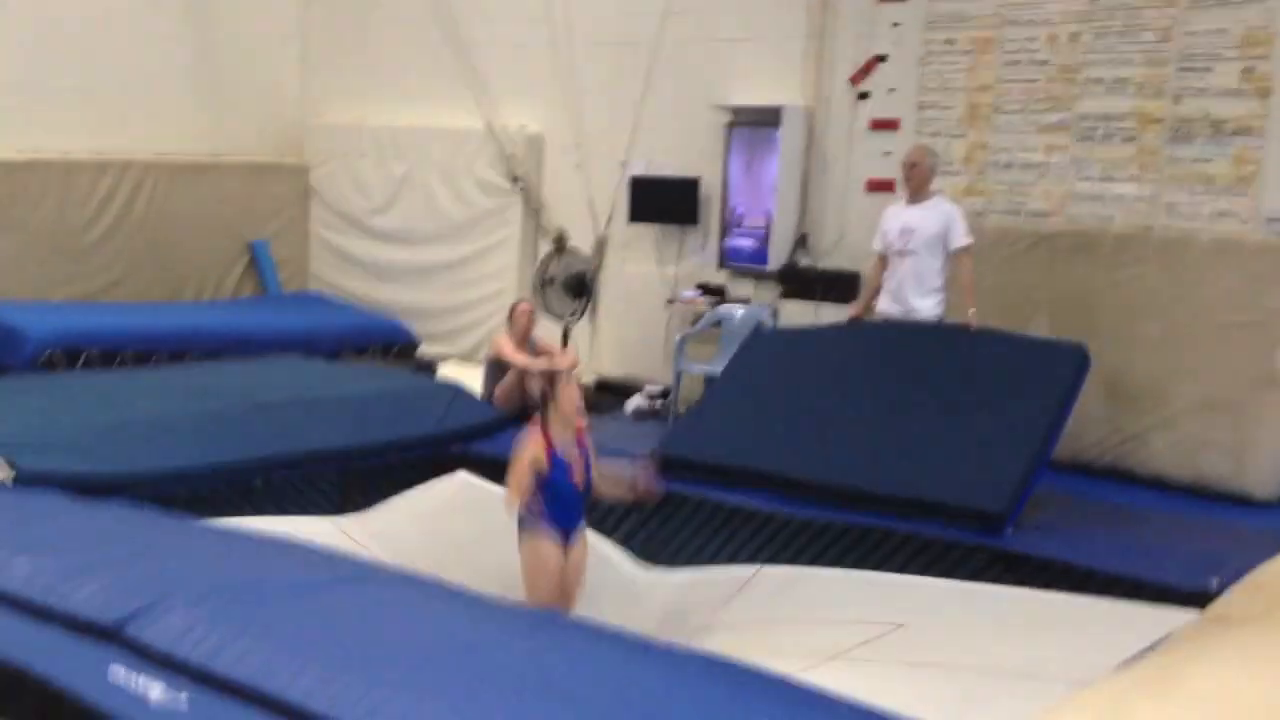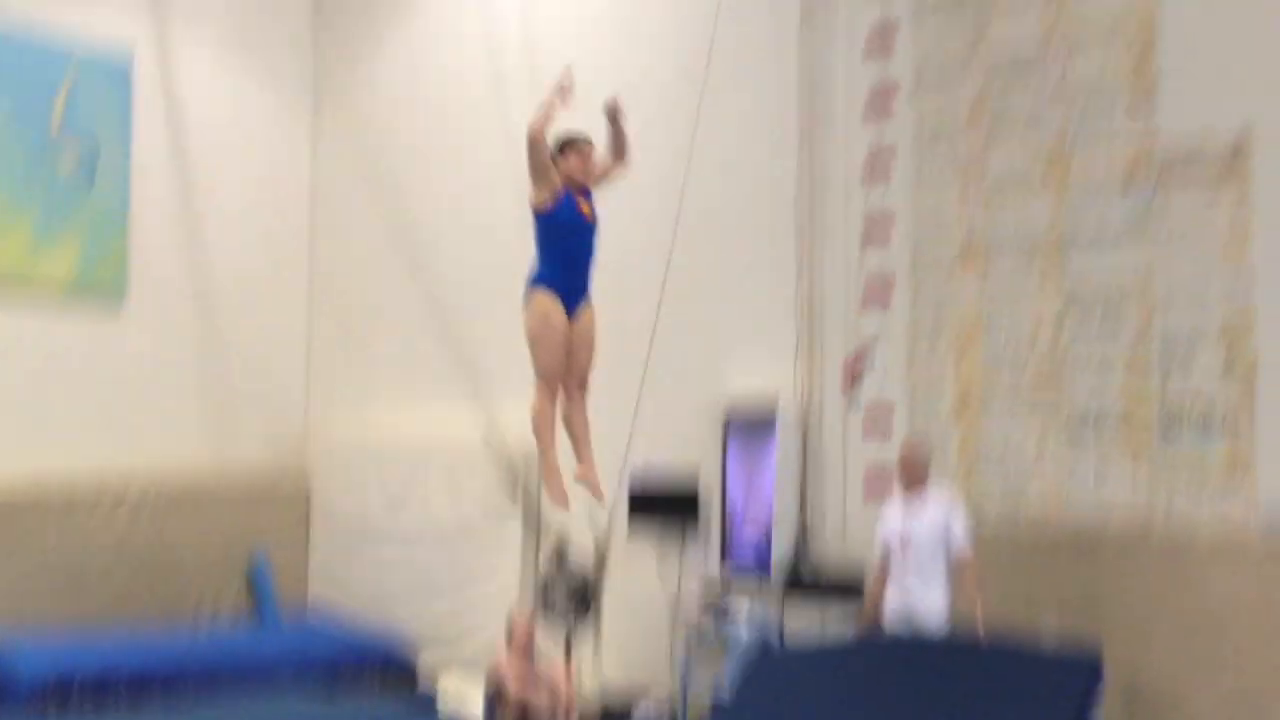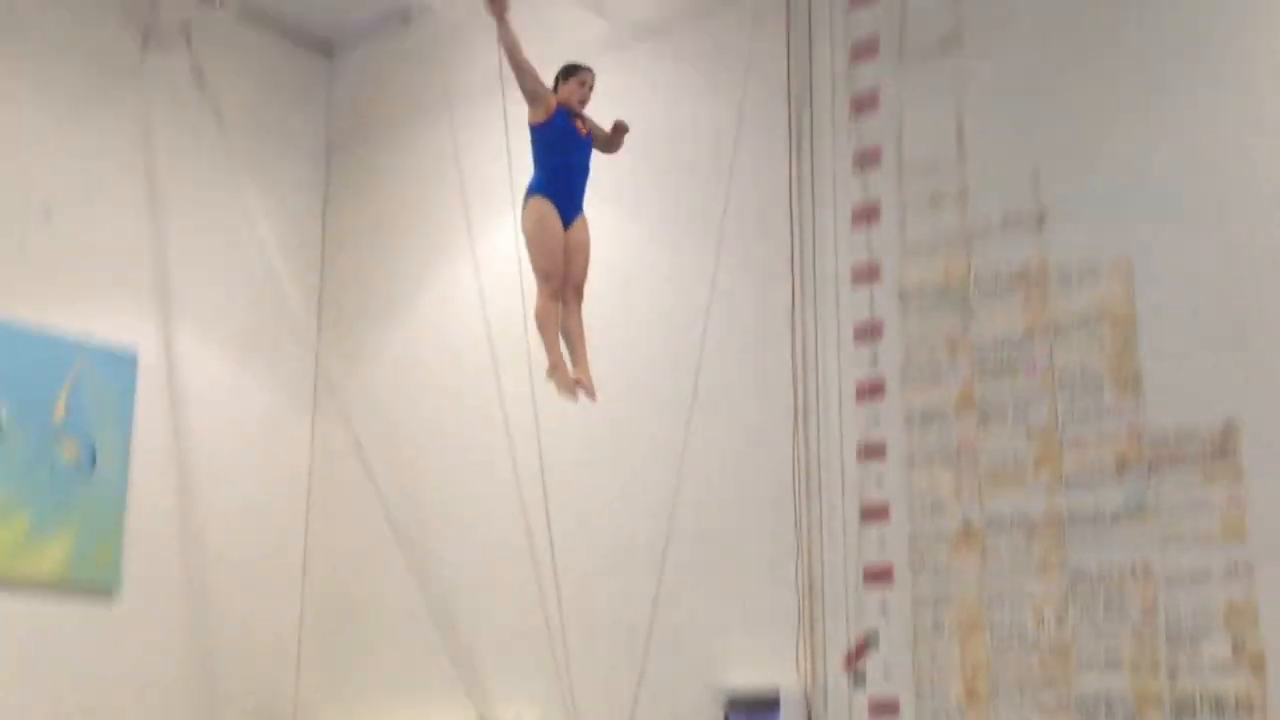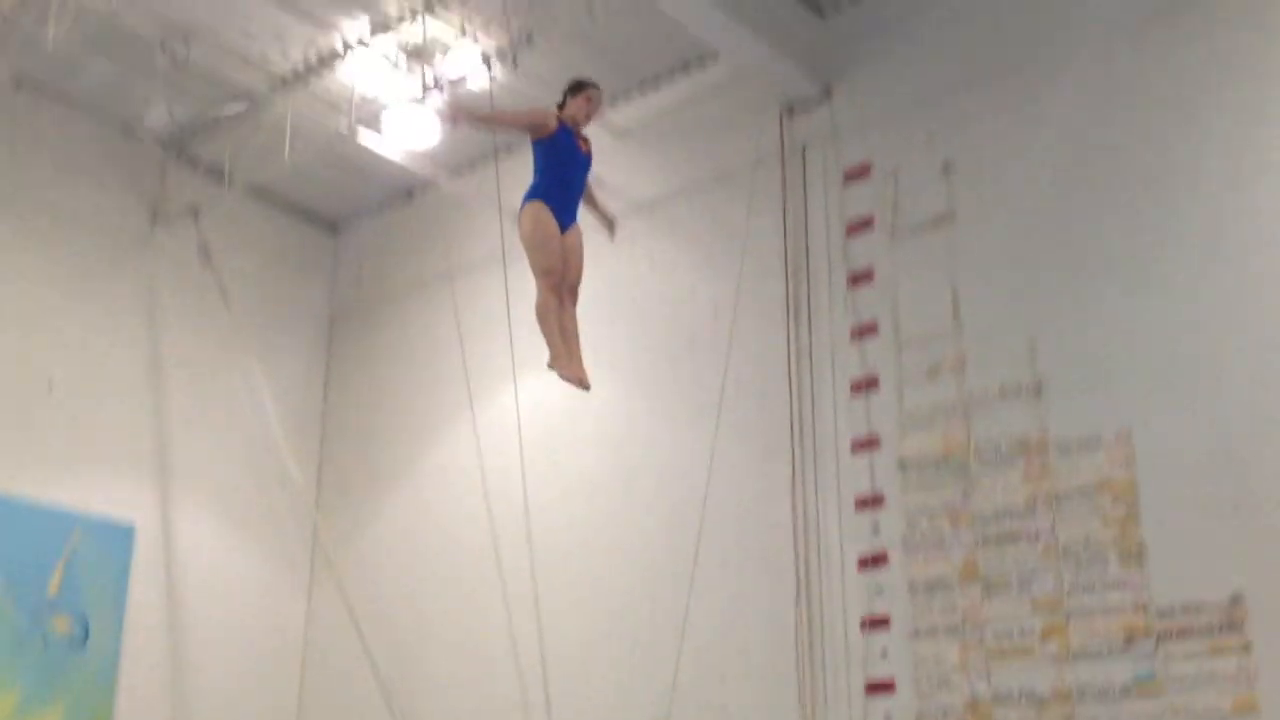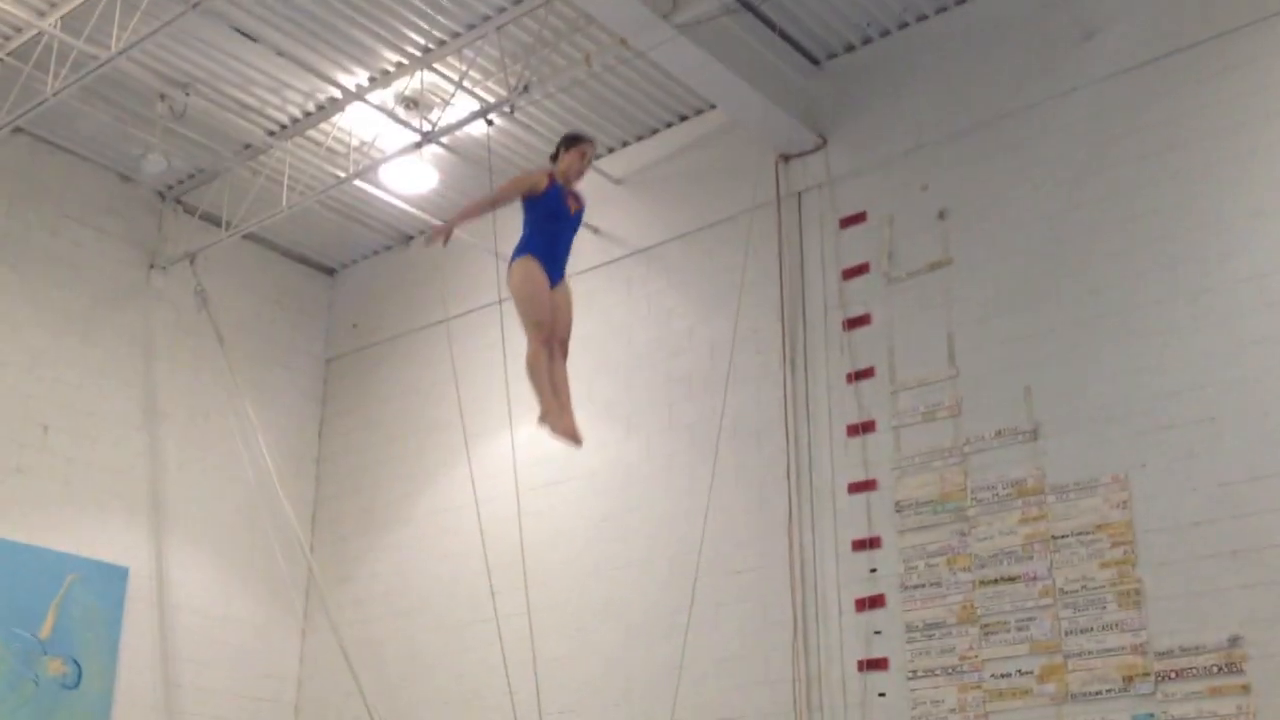
dt=0.3s
person 1, frame 1
left shoulder: (583, 440)
right shoulder: (535, 445)
left elbow: (597, 482)
right elbow: (514, 495)
left wrist: (633, 481)
left hip: (574, 531)
right hip: (543, 531)
left knee: (564, 605)
right knee: (544, 607)
person 1, frame 2
left shoulder: (584, 193)
right shoulder: (548, 188)
left elbow: (618, 159)
right elbow: (534, 135)
left wrist: (615, 123)
right wrist: (554, 98)
left hip: (578, 299)
right hip: (547, 293)
left knee: (576, 386)
right knee: (548, 384)
left ankle: (585, 460)
right ankle: (549, 468)
person 1, frame 3
left shoulder: (585, 123)
right shoulder: (545, 106)
left elbow: (608, 146)
right elbow: (518, 61)
left wrist: (617, 134)
left hip: (574, 211)
right hip: (543, 203)
left knee: (573, 295)
right knee: (550, 288)
left ankle: (580, 366)
right ankle: (557, 363)
person 1, frame 4
left shoulder: (584, 143)
right shoulder: (547, 122)
right elbow: (505, 119)
left wrist: (601, 212)
right wrist: (466, 113)
left hip: (568, 220)
right hip: (540, 208)
left knee: (569, 293)
right knee: (549, 283)
left ankle: (575, 362)
right ankle: (559, 356)
person 1, frame 5
left shoulder: (577, 201)
right shoulder: (539, 180)
right elbow: (492, 201)
right wrist: (452, 222)
left hip: (557, 275)
right hip: (529, 263)
left knee: (559, 348)
right knee: (540, 338)
left ankle: (566, 416)
right ankle: (550, 410)
